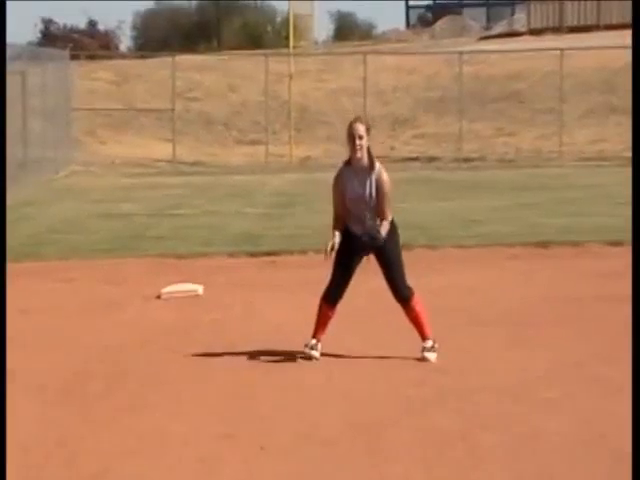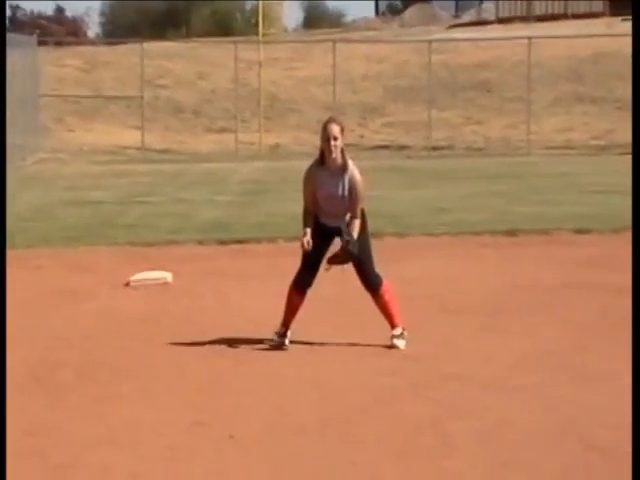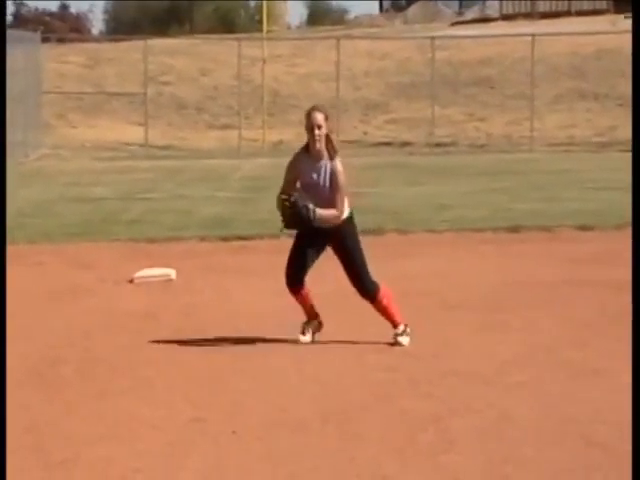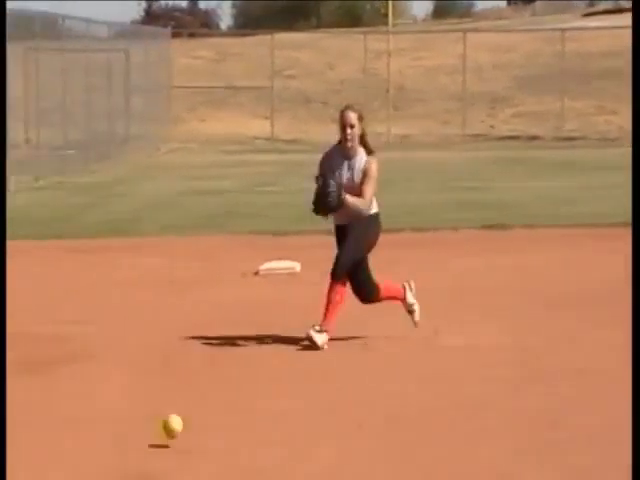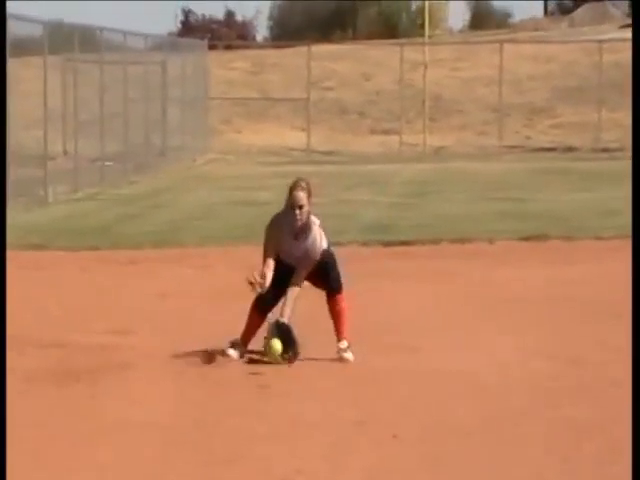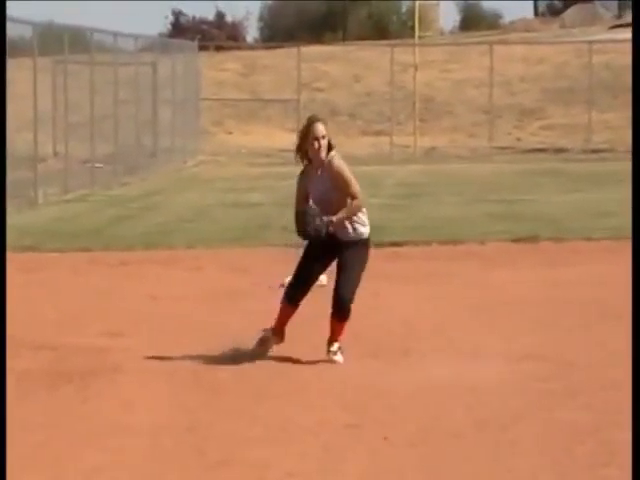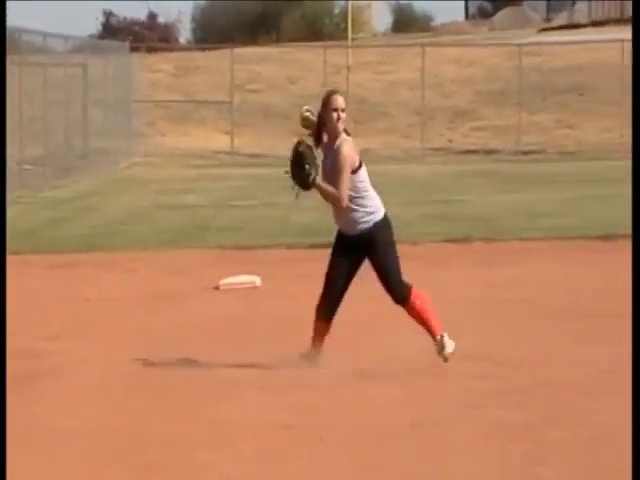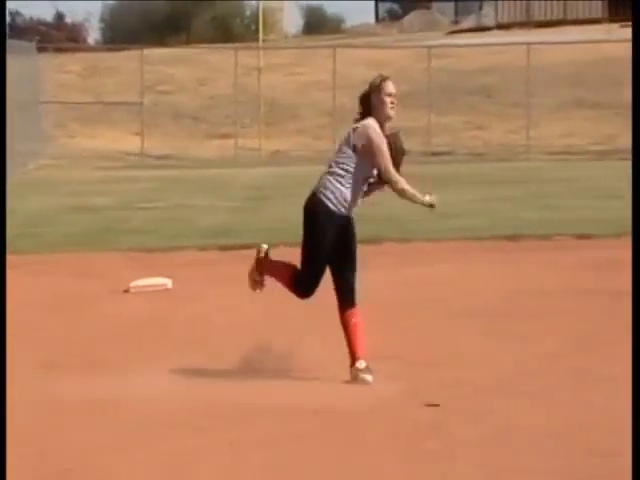
dt=0.4s
person 1, frame 1
left shoulder: (379, 175)
right shoulder: (342, 177)
left elbow: (386, 218)
right elbow: (340, 218)
left wrist: (378, 237)
right wrist: (336, 236)
left hip: (382, 233)
right hip: (353, 233)
left knee: (400, 288)
right knee: (335, 287)
left ankle: (428, 341)
right ankle: (316, 340)
person 1, frame 2
left shoulder: (353, 174)
right shoulder: (313, 173)
left elbow: (356, 216)
right elbow: (309, 208)
left wrist: (352, 239)
right wrist: (307, 232)
left hip: (349, 223)
right hip: (323, 223)
left knee: (369, 276)
right knee: (305, 275)
left ankle: (398, 329)
right ankle: (284, 329)
person 1, frame 3
left shoulder: (335, 165)
right shoulder: (298, 161)
left elbow: (337, 211)
right elbow: (284, 194)
left wrist: (312, 212)
right wrist: (286, 205)
left hip: (340, 224)
right hip: (312, 227)
left knee: (363, 283)
right knee: (293, 276)
left ankle: (399, 326)
right ankle: (312, 320)
person 1, frame 4
left shoulder: (368, 162)
right shoulder: (329, 159)
left elbow: (365, 204)
left wrist: (341, 196)
left hip: (365, 222)
right hip: (343, 225)
left knee: (341, 265)
right knee: (366, 293)
left ankle: (324, 329)
right ankle: (403, 292)
person 1, frame 5
left shoulder: (314, 234)
right shoulder: (276, 224)
left elbow: (297, 281)
right elbow: (270, 258)
left wrist: (284, 317)
right wrist: (264, 277)
left hip: (319, 263)
right hip: (287, 262)
left knee: (334, 285)
right knee: (266, 298)
left ankle: (343, 343)
right ankle: (242, 343)
person 1, frame 6
left shoulder: (335, 165)
right shoulder: (305, 176)
left elbow: (358, 201)
right elbow: (301, 213)
left wrist: (333, 219)
right wrist: (304, 225)
left hip: (356, 239)
right hip: (325, 237)
left knee: (342, 298)
right knee: (297, 287)
left ankle: (334, 343)
right ankle: (276, 332)
person 1, frame 7
left shoulder: (344, 149)
right shoulder: (327, 148)
left elbow: (341, 200)
left wrist: (314, 182)
left hip: (374, 228)
right hip: (348, 235)
left knee: (397, 289)
right knee: (329, 299)
left ankle: (439, 336)
right ankle: (315, 351)
person 1, frame 8
left shoulder: (375, 134)
right shoulder: (370, 131)
right elbow: (393, 180)
left wrist: (380, 179)
right wrist: (423, 199)
left hip: (341, 216)
right hip: (324, 210)
left knee: (347, 295)
right knee: (305, 286)
left ankle: (358, 364)
right ankle: (265, 263)
